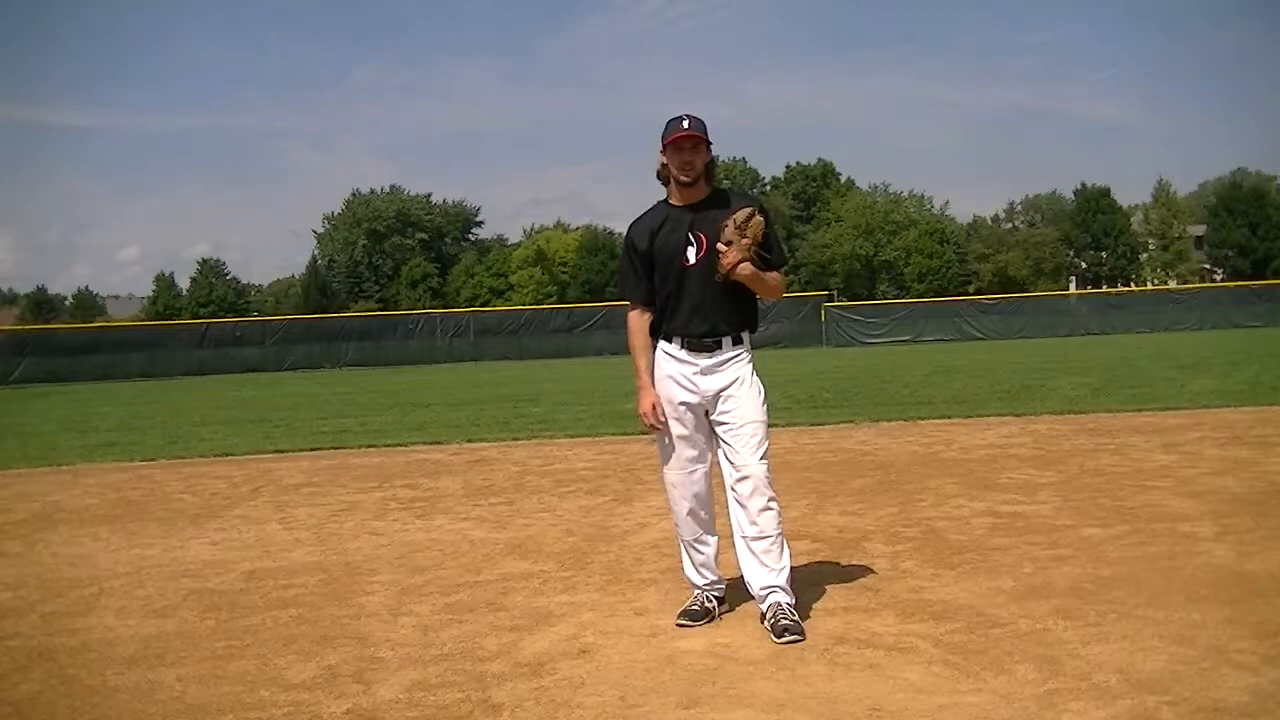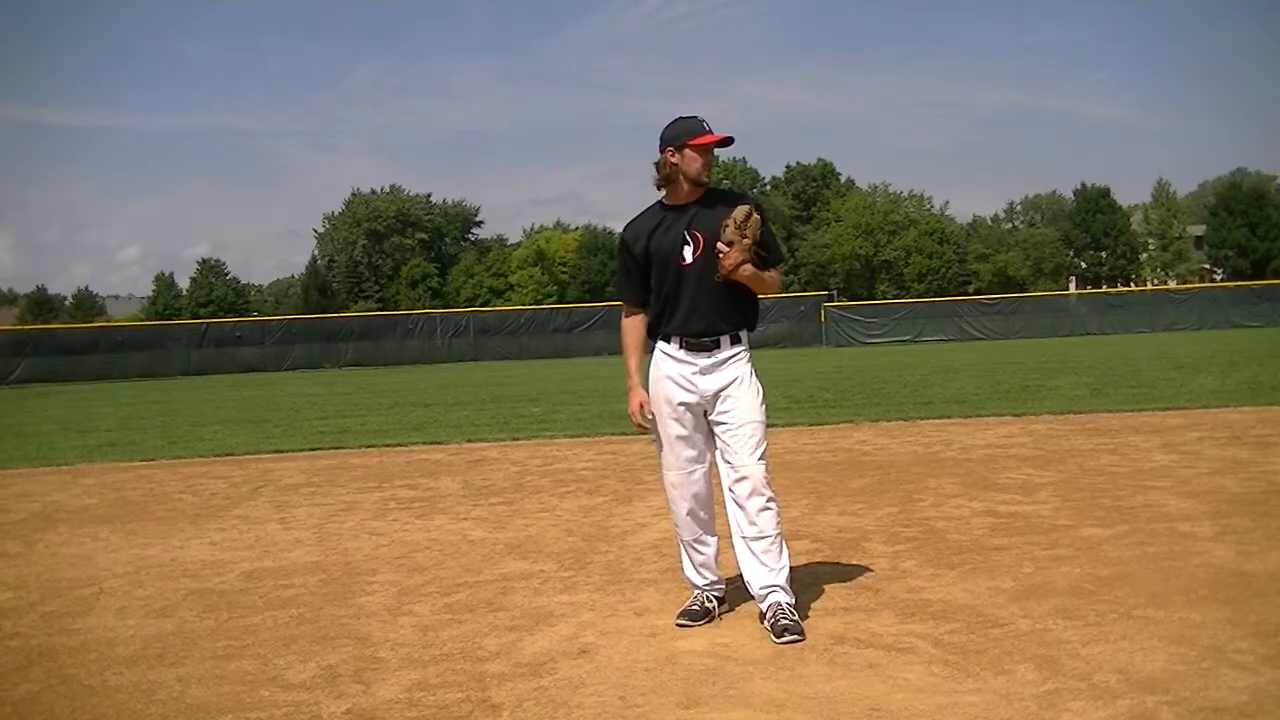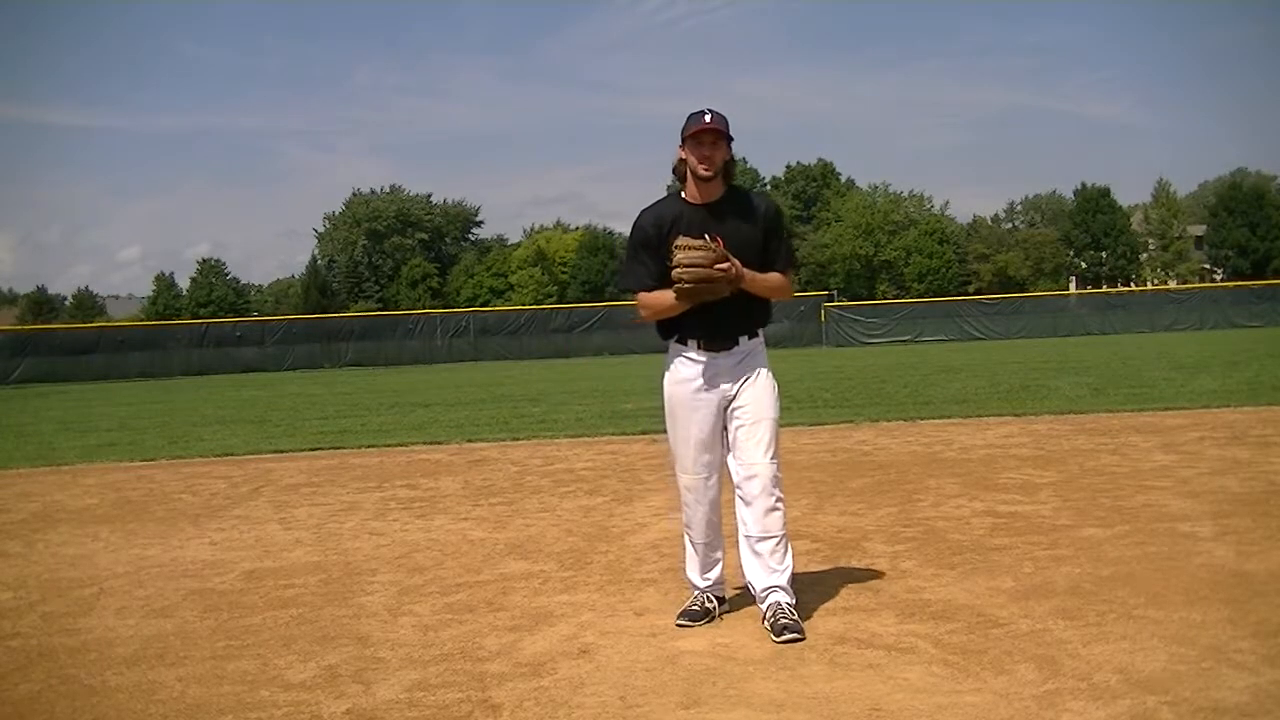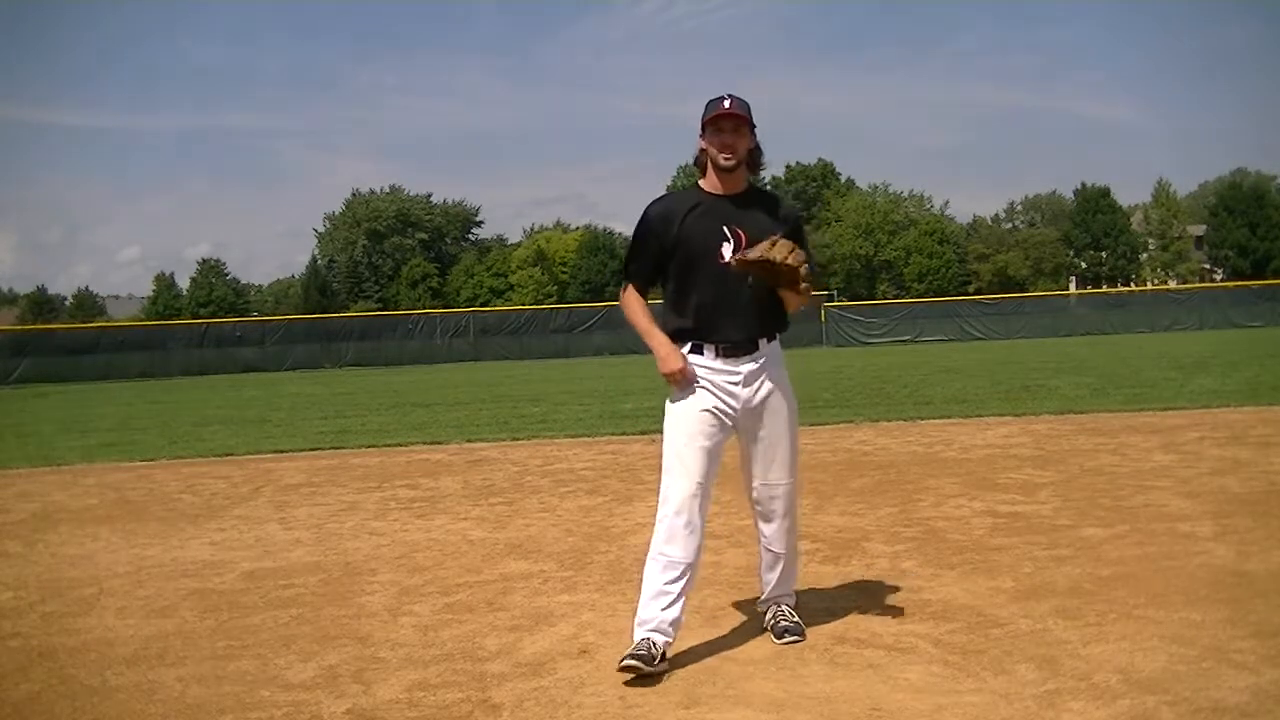
dt=1s
person 1, frame 1
left shoulder: (743, 210)
right shoulder: (645, 228)
left elbow: (777, 286)
right elbow: (639, 311)
left wrist: (746, 272)
right wrist: (644, 385)
left hip: (734, 362)
right hip: (674, 365)
left knee: (751, 477)
right knee: (684, 483)
left ankle: (775, 596)
right ankle: (706, 588)
person 1, frame 2
left shoulder: (739, 209)
right shoulder: (641, 230)
left elbow: (773, 282)
right elbow: (634, 312)
left wrist: (744, 271)
right wrist: (635, 383)
left hip: (731, 360)
right hip: (672, 365)
left knee: (749, 477)
right knee: (684, 483)
left ankle: (775, 595)
right ankle: (706, 588)
person 1, frame 3
left shoulder: (759, 211)
right shoulder: (655, 220)
left elbow: (784, 286)
right elbow: (647, 306)
left wrist: (742, 276)
left hip: (748, 358)
right hip: (688, 363)
left knee: (759, 478)
right knee: (696, 484)
left ankle: (775, 596)
right ankle: (706, 589)
person 1, frame 4
left shoulder: (778, 213)
right shoulder: (666, 212)
left elbow: (796, 303)
right elbow: (631, 292)
left wrist: (787, 281)
right wrist: (663, 346)
left hip: (765, 367)
right hip: (698, 372)
left knee: (777, 494)
right knee: (681, 499)
left ankle: (779, 600)
right ankle: (653, 637)
